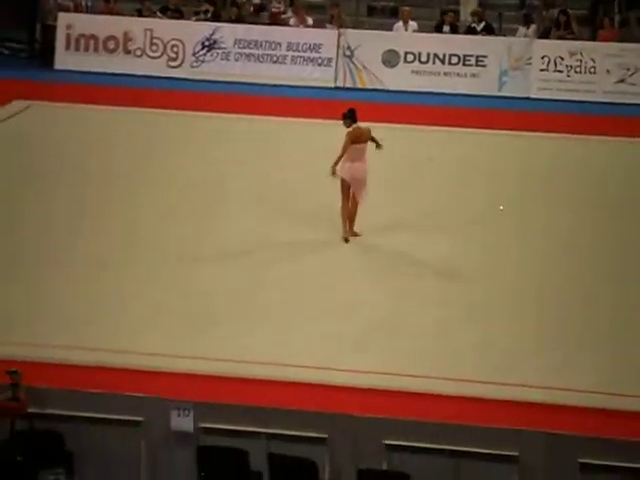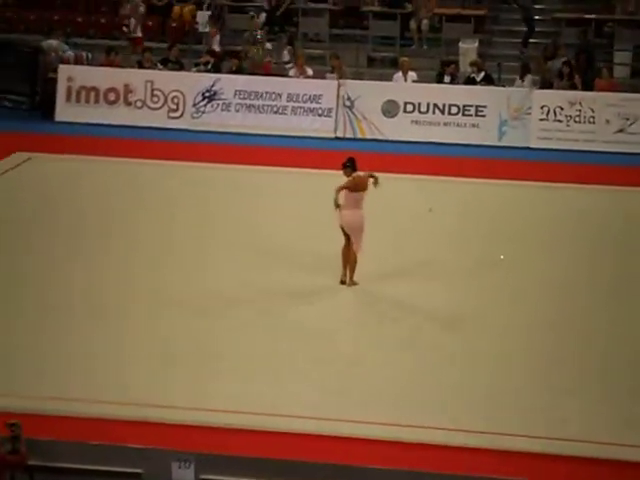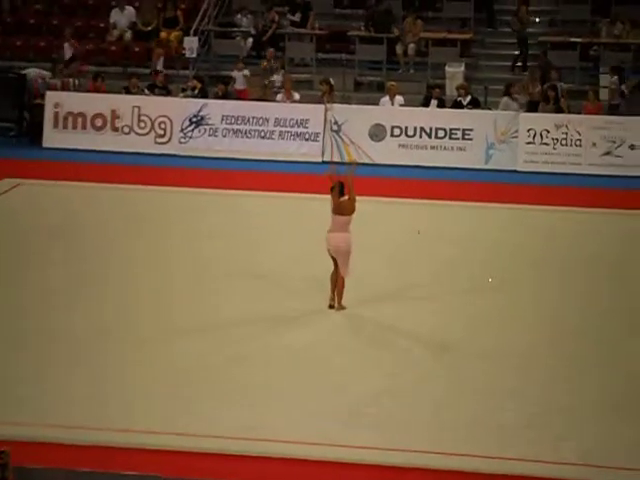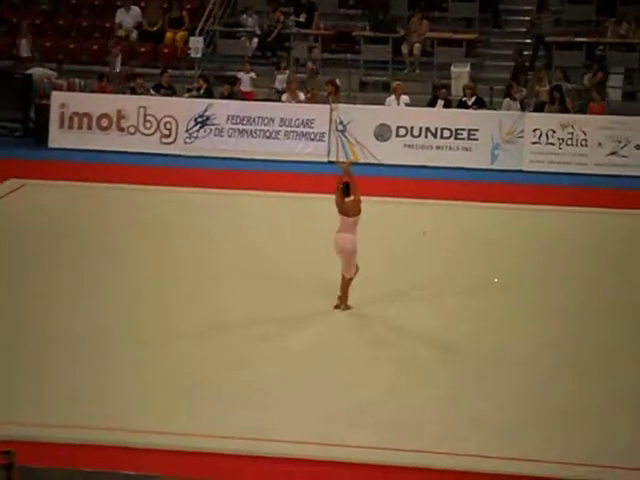
dt=0.7s
person 1, frame 1
left shoulder: (351, 134)
right shoulder: (367, 131)
left elbow: (343, 152)
right elbow: (371, 138)
left wrist: (334, 165)
right wrist: (377, 143)
left hip: (348, 167)
right hip: (361, 168)
left knee: (345, 200)
right knee: (355, 200)
left ankle: (345, 230)
right ankle: (351, 229)
person 1, frame 2
left shoulder: (351, 182)
right shoulder: (365, 178)
left elbow: (339, 188)
left wrist: (336, 199)
right wrist: (375, 178)
left hip: (345, 215)
right hip: (356, 216)
left knee: (347, 243)
right knee: (354, 248)
left ankle: (344, 274)
right ankle: (350, 279)
person 1, frame 3
left shoulder: (336, 204)
right shoulder: (351, 203)
left elbow: (337, 187)
right elbow: (350, 185)
left wrist: (333, 174)
right wrist: (351, 169)
left hip: (331, 238)
right hip: (343, 239)
left knee: (336, 268)
right knee: (342, 272)
left ankle: (332, 298)
right ankle: (339, 303)
person 1, frame 4
left shoulder: (340, 205)
right shoulder: (357, 203)
left elbow: (338, 188)
right elbow: (353, 185)
left wrist: (343, 173)
right wrist: (348, 171)
left hip: (339, 238)
right hip: (349, 240)
left knee: (352, 269)
right knee: (347, 273)
left ankle: (341, 297)
right ankle: (344, 303)
